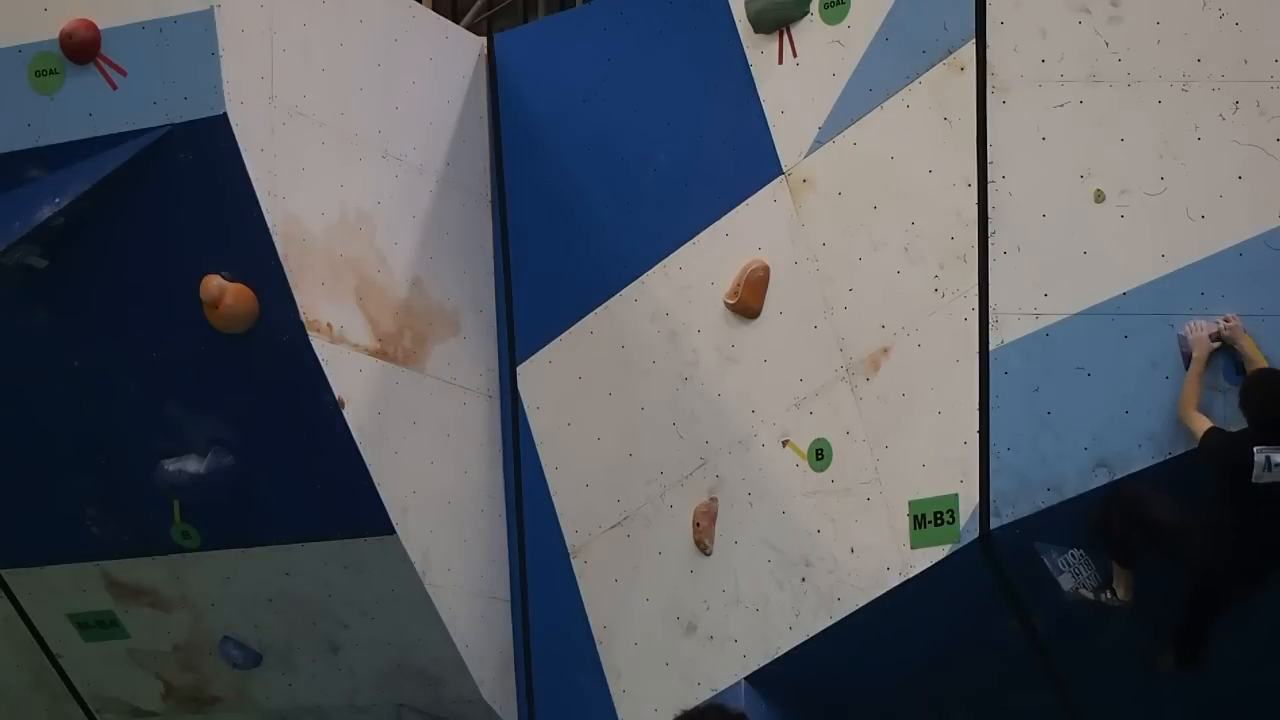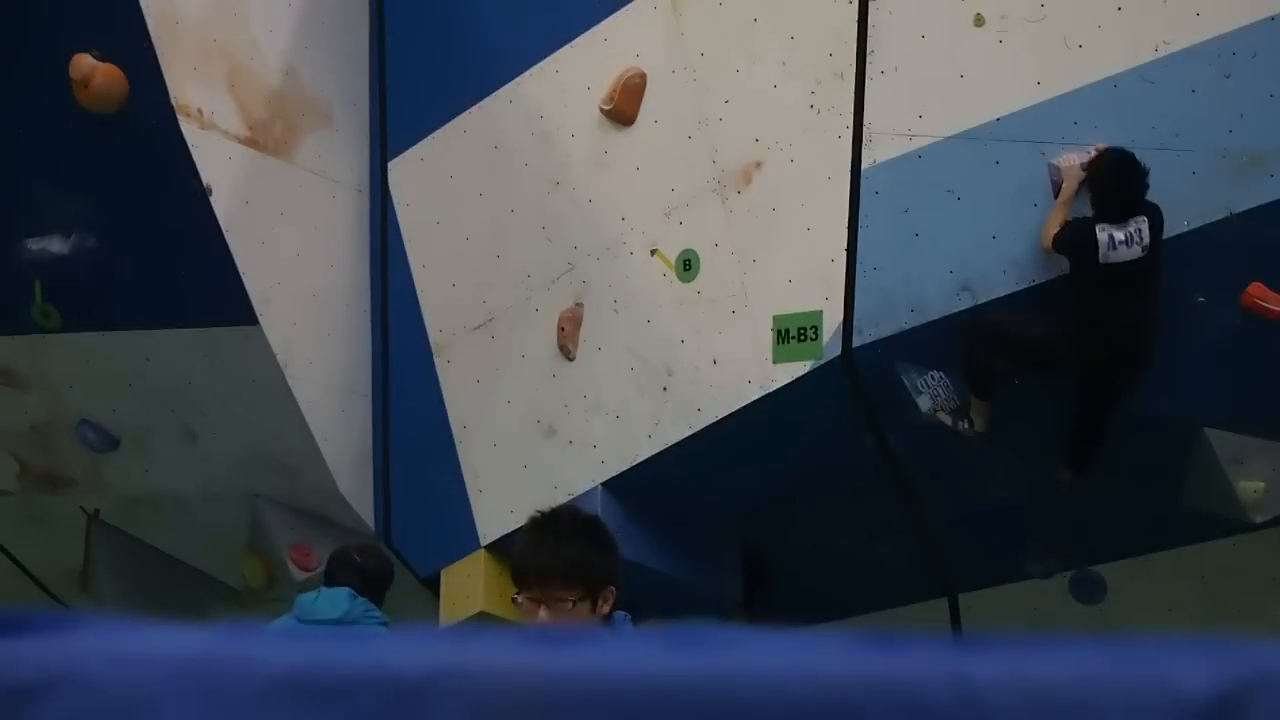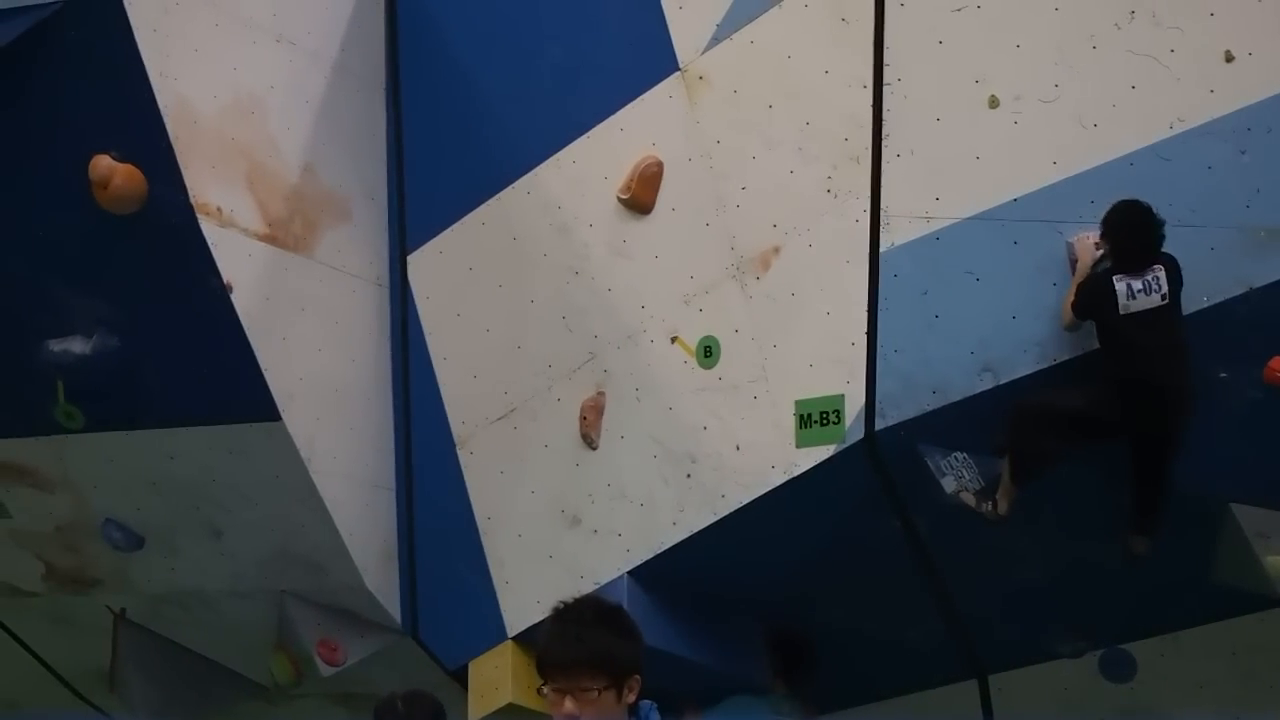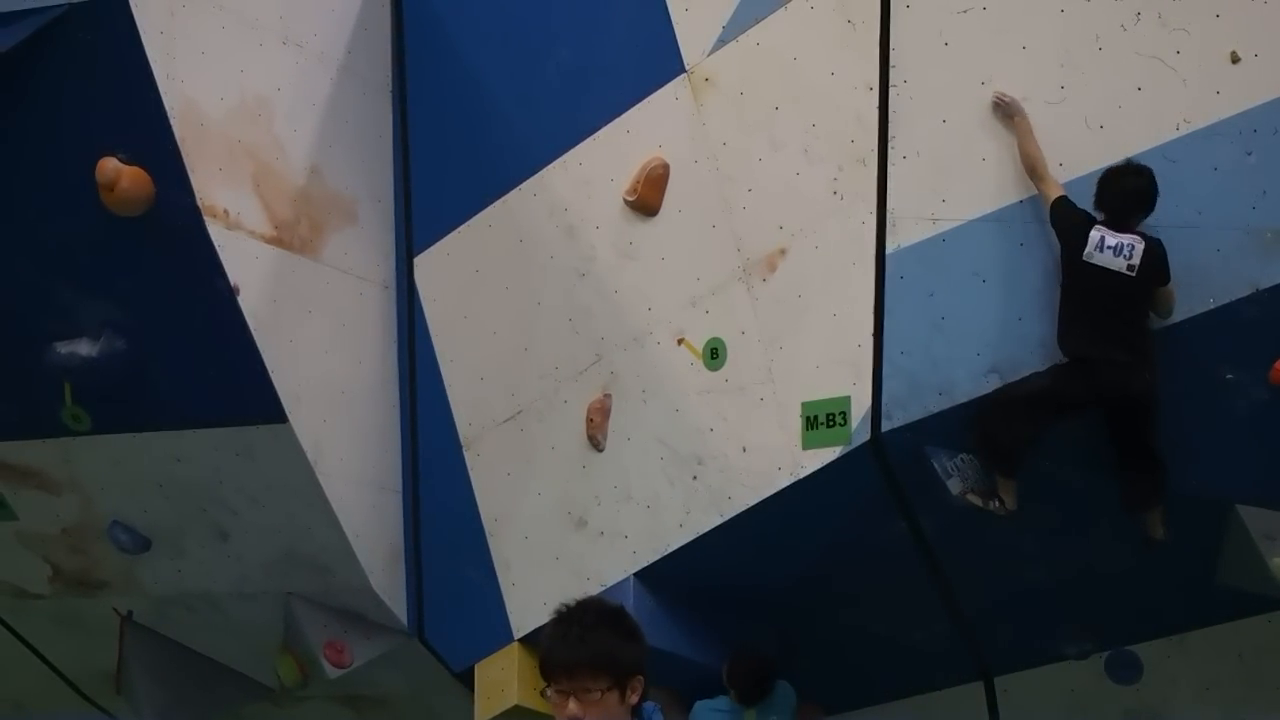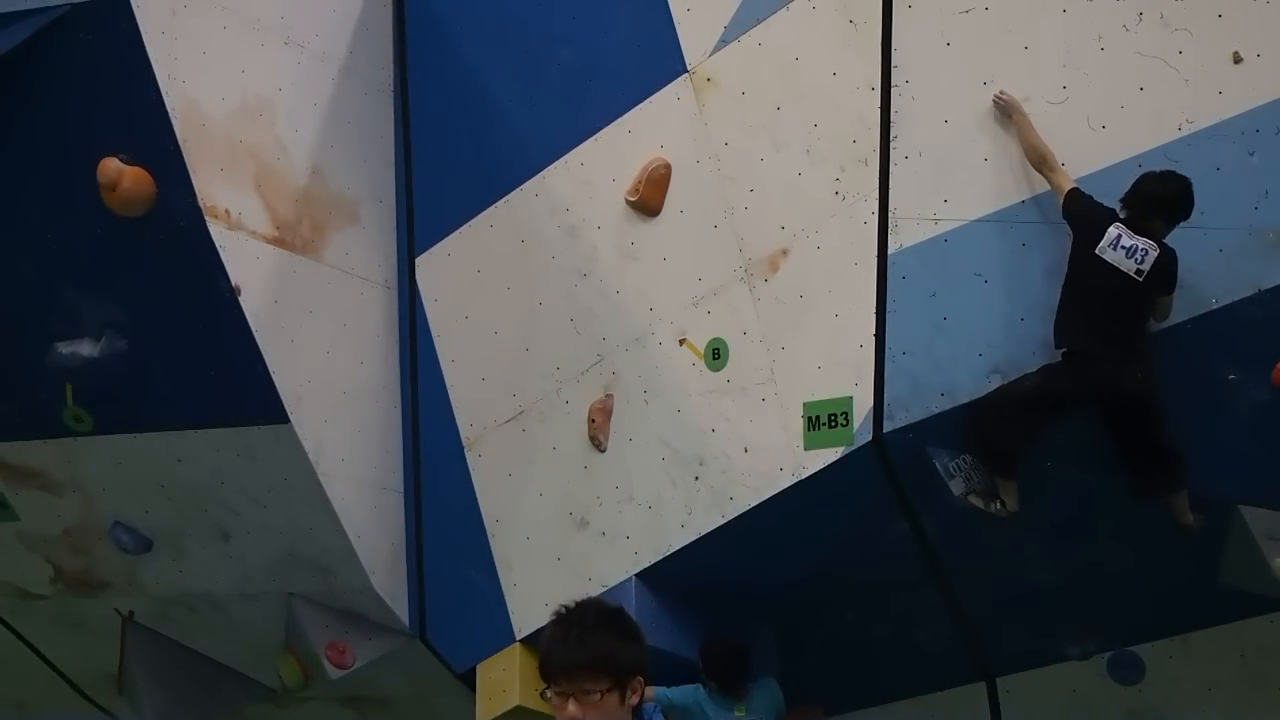
dt=1s
person 1, frame 1
left shoulder: (1232, 450)
left elbow: (1187, 411)
left wrist: (1200, 355)
right wrist: (1242, 342)
left hip: (1214, 551)
left knee: (1123, 504)
right knee: (1210, 597)
left ankle: (1122, 590)
right ankle: (1180, 657)
person 1, frame 2
left shoulder: (1084, 233)
right shoulder: (1152, 217)
left elbow: (1048, 239)
left wrist: (1068, 188)
right wrist: (1114, 167)
left hip: (1084, 345)
right hip: (1134, 354)
left knee: (984, 333)
right knee: (1096, 409)
left ankle: (978, 421)
right ankle: (1072, 470)
person 1, frame 3
left shoulder: (1100, 285)
right shoulder: (1170, 268)
left elbow: (1070, 321)
left wrist: (1083, 266)
right wrist: (1105, 263)
left hip: (1120, 401)
right hip: (1173, 404)
left knee: (1030, 417)
right knee: (1152, 471)
left ankle: (1002, 502)
right ankle: (1141, 536)
person 1, frame 4
left shoulder: (1078, 230)
right shoulder: (1152, 251)
left elbow: (1038, 172)
right elbow: (1165, 309)
left wrist: (1018, 119)
left hip: (1083, 372)
right hip: (1135, 377)
left knee: (999, 412)
right knee: (1139, 451)
left ankle: (1006, 499)
right ankle: (1154, 525)
person 1, frame 5
left shoulder: (1094, 223)
right shoulder: (1164, 259)
left elbow: (1047, 165)
right elbow: (1161, 314)
left wrist: (1017, 114)
left hip: (1082, 368)
right hip: (1133, 374)
left knee: (995, 414)
right knee: (1152, 445)
left ankle: (1008, 500)
right ankle: (1185, 518)
